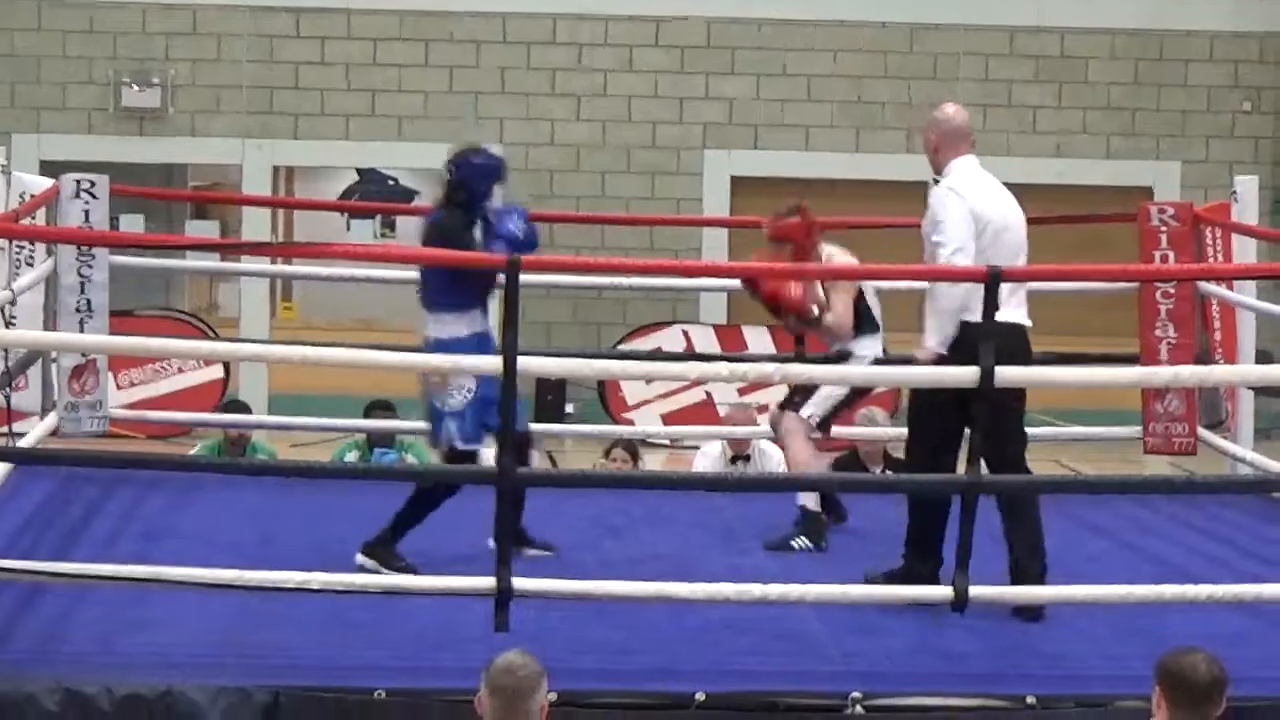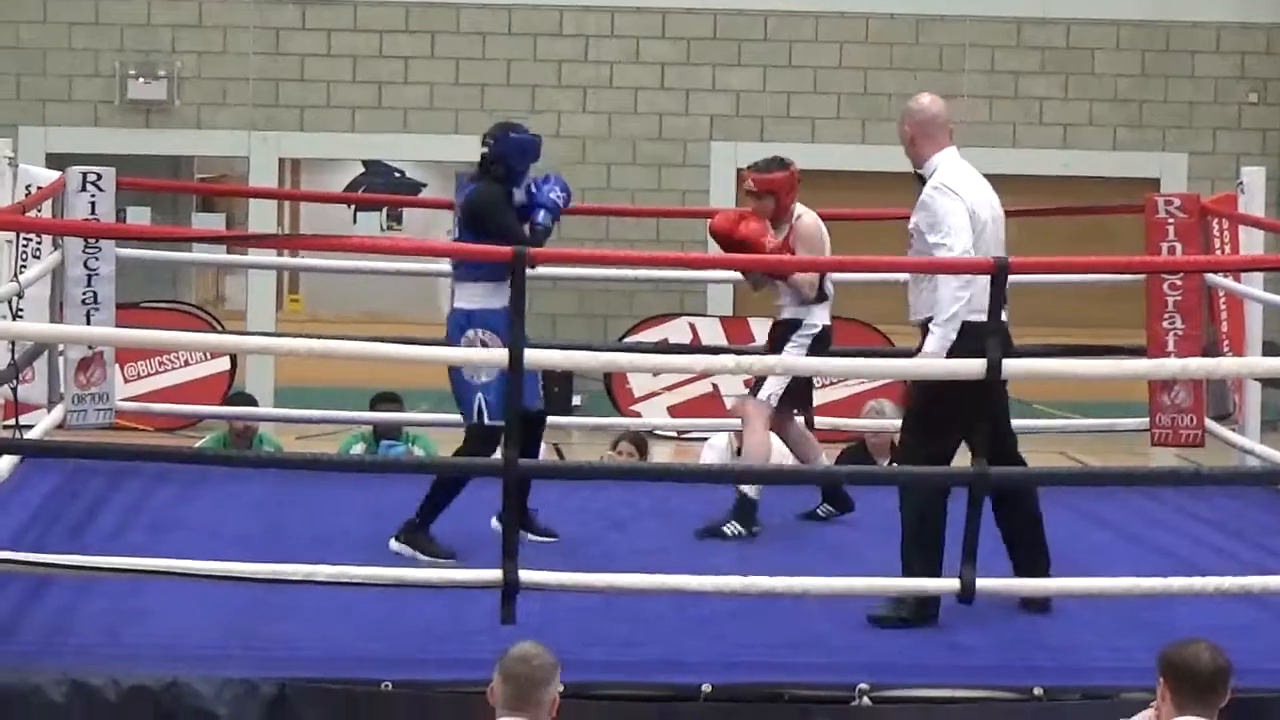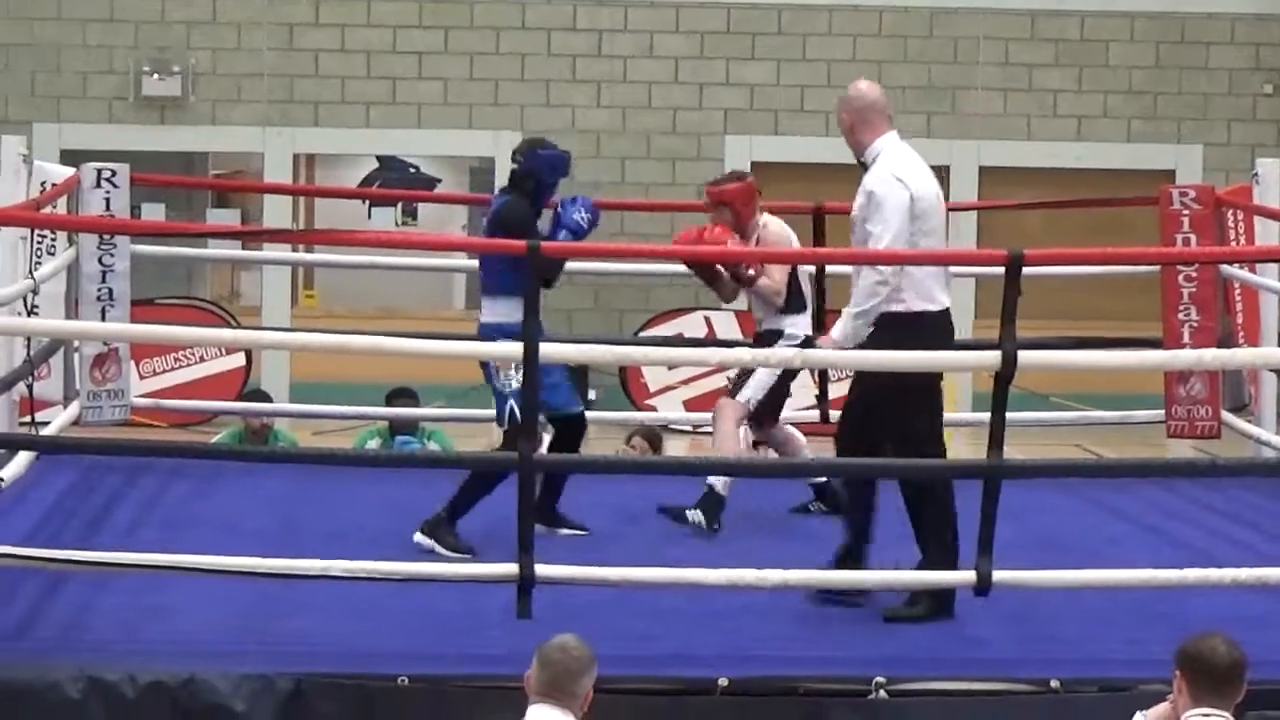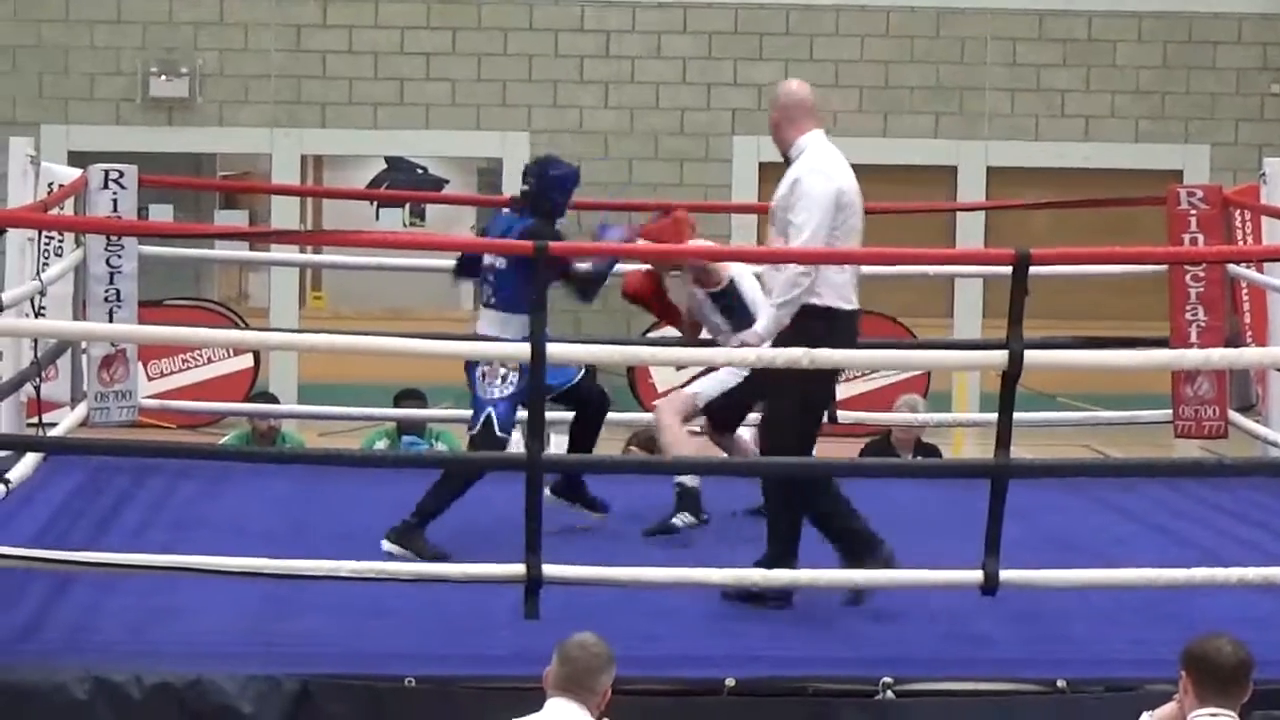
dt=0.4s
person 1, frame 1
left shoulder: (949, 192)
right shoulder: (1005, 195)
left elbow: (954, 271)
left wrist: (934, 343)
left hip: (967, 339)
right hip: (1011, 338)
left knee: (928, 459)
right knee: (1008, 463)
left ankle: (921, 569)
right ankle: (1028, 584)
person 1, frame 2
left shoulder: (942, 190)
right shoulder: (972, 180)
left elbow: (956, 274)
left wrist: (934, 347)
left hip: (961, 338)
right hip: (988, 334)
left knee: (922, 463)
right knee: (1001, 459)
left ankle: (920, 593)
right ankle: (1034, 577)
person 1, frame 3
left shoulder: (886, 177)
right shoulder: (902, 167)
left elbow: (881, 270)
left wrist: (841, 335)
right wrist: (853, 332)
left hip: (907, 330)
right hip: (906, 327)
left knee: (915, 457)
right knee: (858, 446)
left ankle: (938, 585)
right ankle: (849, 566)
person 1, frame 4
left shoulder: (810, 172)
right shoulder: (829, 166)
left elbow: (802, 262)
left wrist: (763, 327)
right wrist: (774, 325)
left hip: (813, 325)
right hip: (823, 323)
left knee: (782, 448)
right knee: (783, 448)
left ankle: (863, 548)
right ankle: (779, 569)
person 2, frame 1
left shoulder: (464, 220)
right shoulder: (446, 225)
right elbow: (481, 281)
left wrist: (501, 241)
right wrist: (504, 244)
left hip: (476, 343)
right hip: (453, 351)
left knee: (518, 439)
right knee: (460, 460)
left ankle: (510, 529)
right ankle: (381, 544)
person 2, frame 2
left shoulder: (482, 191)
right shoulder: (487, 197)
right elbow: (526, 254)
left wrist: (530, 209)
right wrist: (546, 213)
left hip: (497, 319)
right hip: (479, 324)
left knee: (533, 418)
right knee: (485, 436)
left ankle: (516, 512)
right ankle: (414, 530)
person 2, frame 3
left shoulder: (513, 205)
right shoulder: (514, 210)
right elbow: (543, 274)
left wrist: (559, 228)
right wrist: (570, 232)
left hip: (523, 333)
right hip: (506, 336)
left knee: (572, 420)
right knee: (521, 441)
left ankle: (544, 509)
right ankle: (439, 524)
person 2, frame 4
left shoulder: (503, 220)
right shoulder: (534, 235)
left elbow: (463, 267)
right elbow: (585, 288)
right wrist: (608, 254)
left hip: (524, 340)
left knee: (592, 401)
right knee: (489, 445)
left ankle: (568, 484)
right ankle: (408, 531)
person 3, frame 1
left shoulder: (835, 264)
right shoulder: (808, 269)
left elbow: (843, 328)
right elbow: (797, 328)
left wrist: (805, 309)
right wrist: (775, 297)
left hip: (859, 359)
right hip: (841, 357)
left knee: (792, 427)
right knee: (783, 422)
left ankle: (812, 526)
right ankle: (827, 508)
person 3, frame 2
left shoulder: (805, 224)
right shoulder: (775, 224)
left elbow: (808, 288)
right elbow: (757, 283)
left wrist: (776, 258)
right wrist: (739, 250)
left hip: (806, 329)
right hip: (792, 324)
left knee: (755, 412)
right knee: (780, 415)
left ankle: (745, 515)
person 3, frame 3
left shoulder: (771, 232)
right shoulder: (747, 233)
left elbow: (776, 296)
right elbow: (728, 295)
left wrist: (744, 266)
right wrist: (705, 268)
left hip: (788, 338)
right hip: (776, 335)
left knee: (727, 412)
right knee: (765, 425)
left ankle: (709, 508)
right ankle: (824, 492)
person 3, frame 4
right shoulder: (693, 269)
right elbow: (693, 327)
right wrist: (659, 305)
left knee: (667, 412)
right knee: (719, 432)
left ankle: (689, 504)
